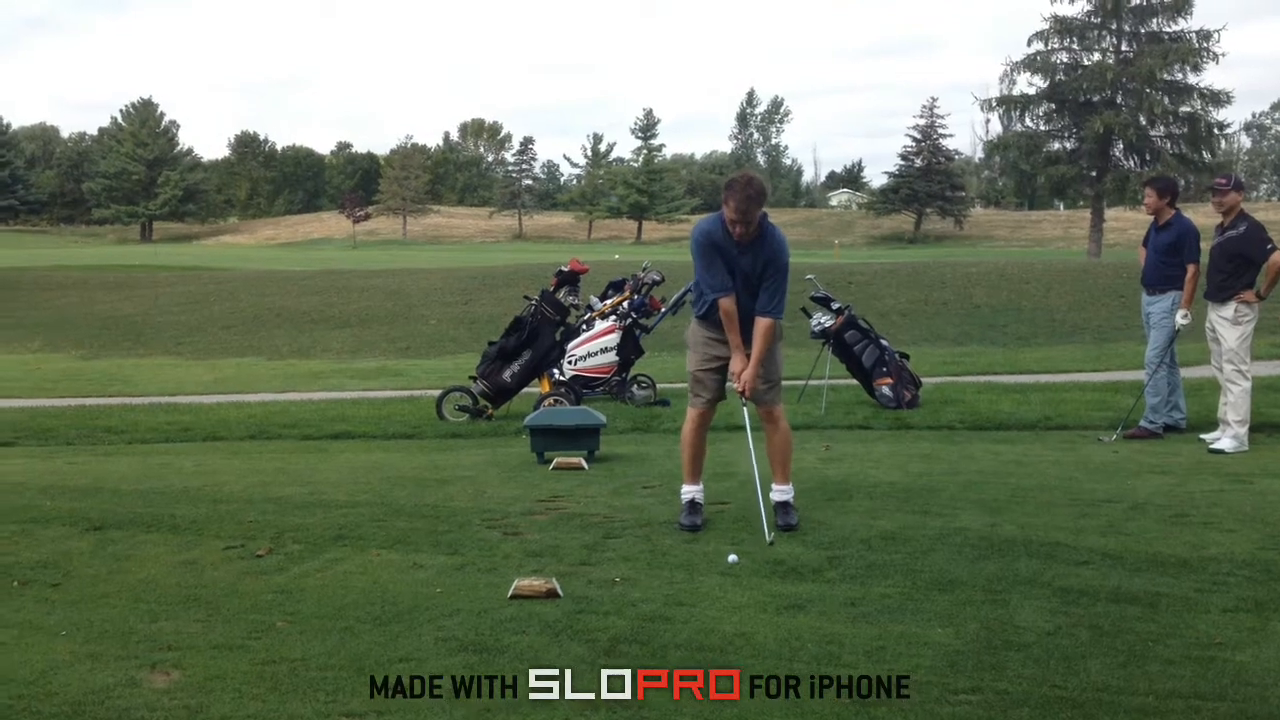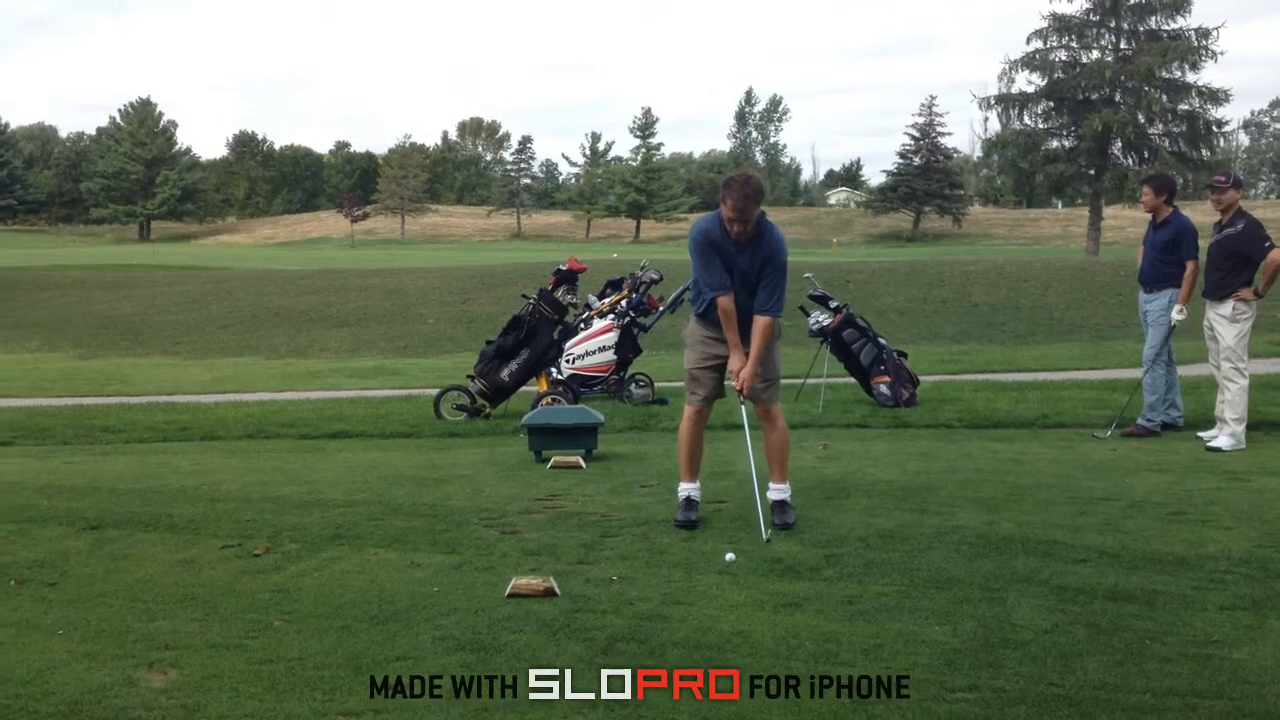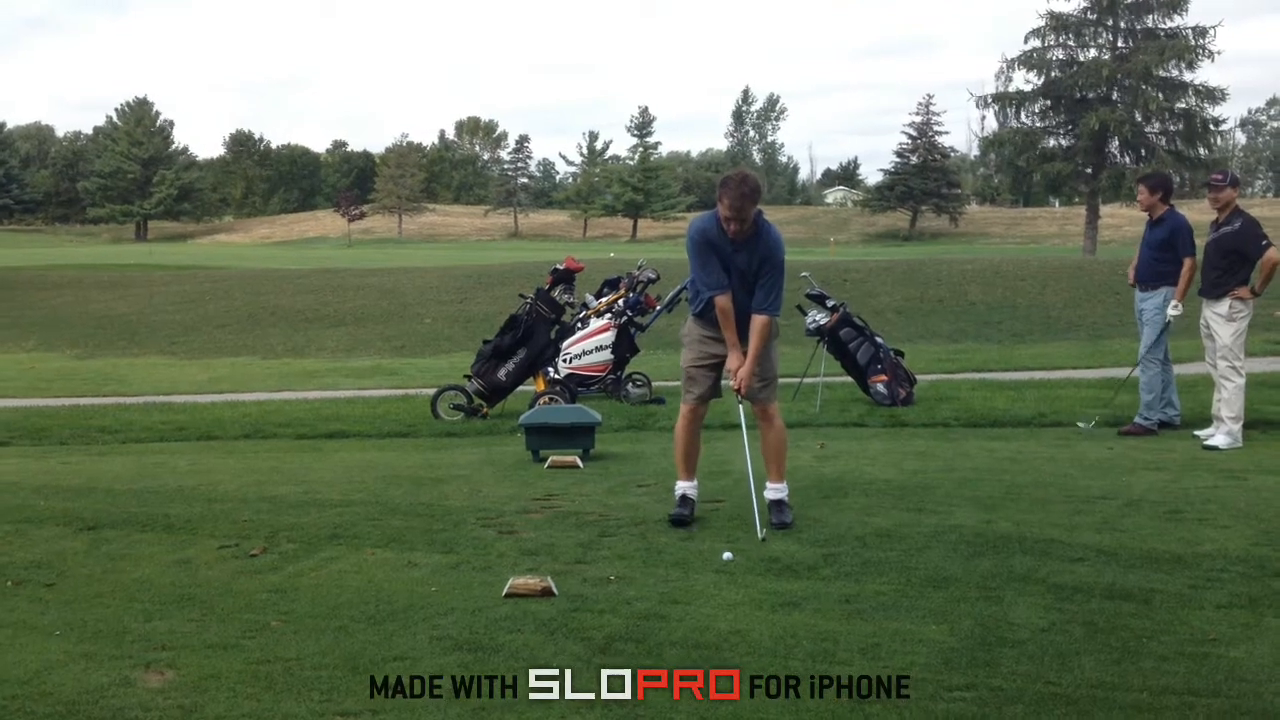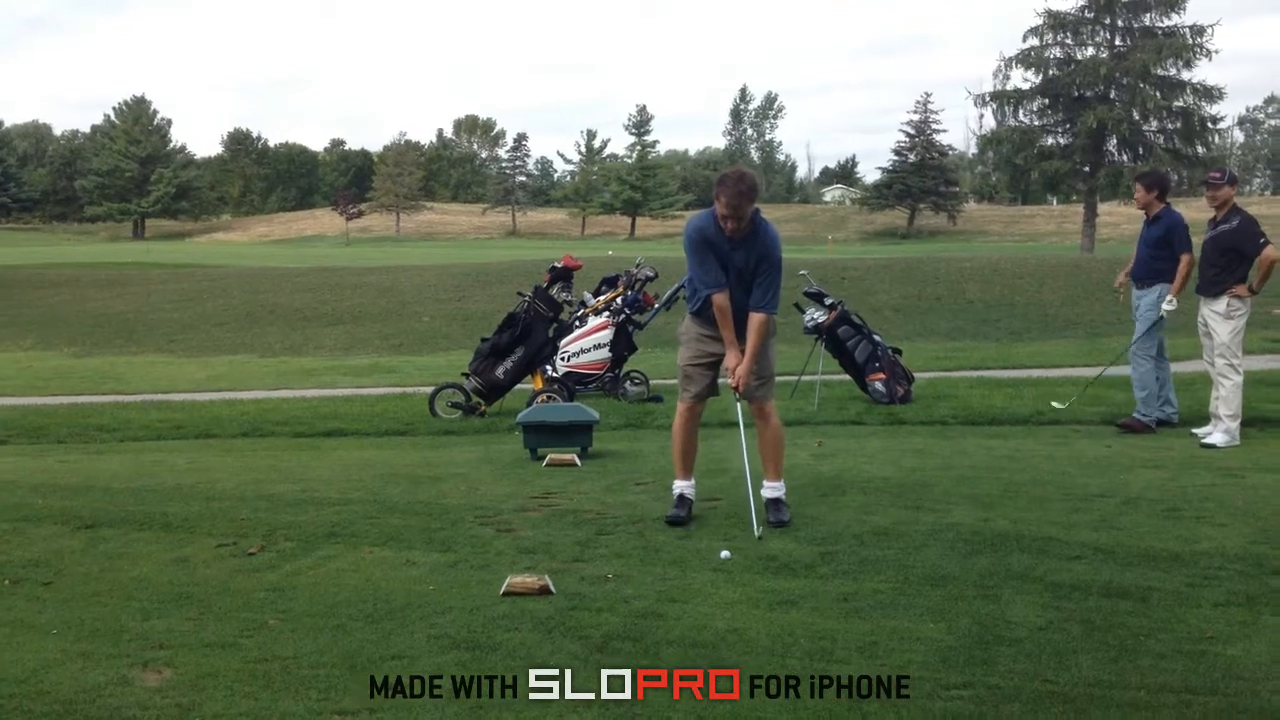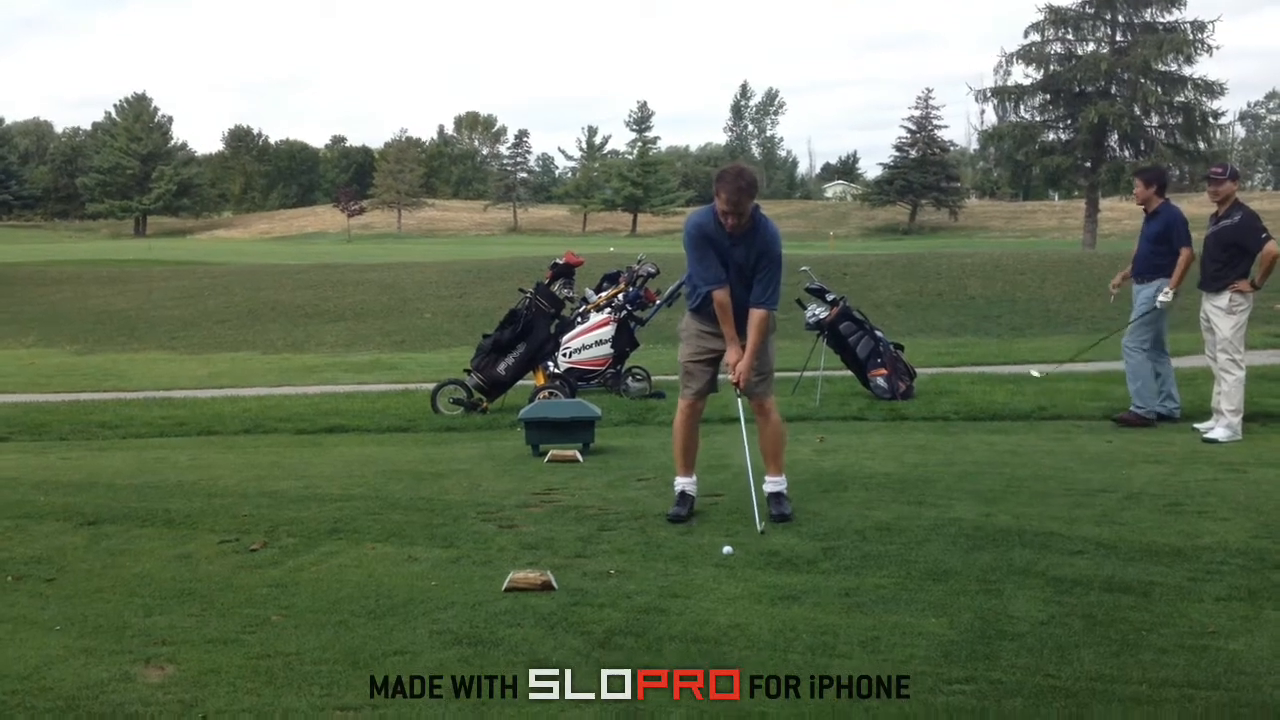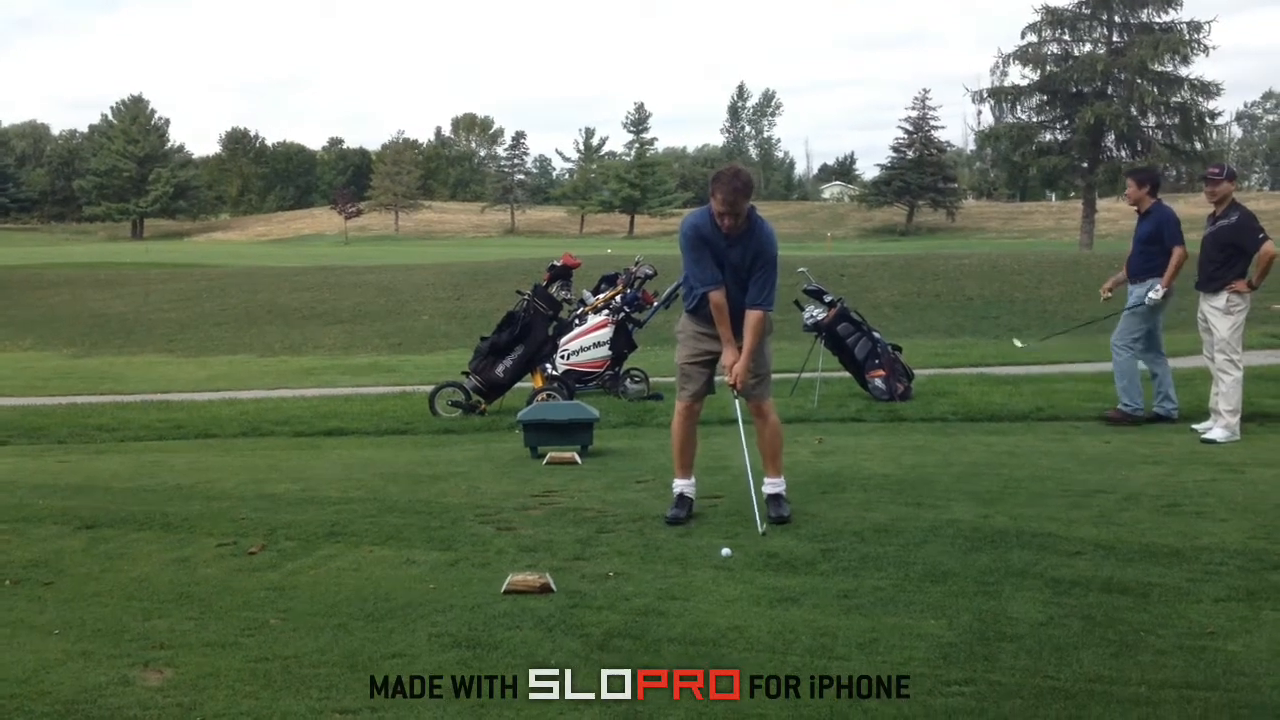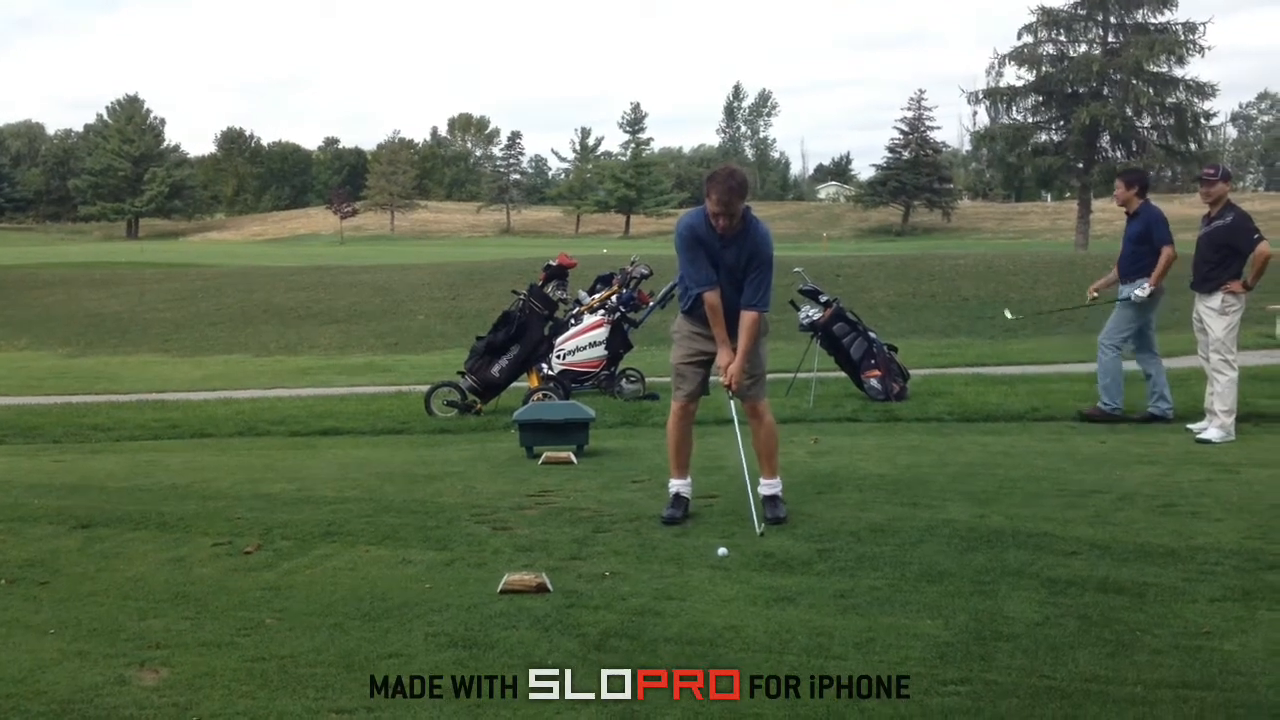
dt=0.1s
person 1, frame 1
left shoulder: (775, 244)
right shoulder: (705, 233)
left elbow: (768, 313)
right elbow: (723, 298)
left wrist: (753, 365)
right wrist: (735, 353)
left hip: (760, 330)
right hip: (711, 328)
left knee: (772, 411)
right knee: (699, 412)
left ankle: (782, 496)
right ankle: (691, 496)
person 1, frame 2
left shoulder: (773, 242)
right shoulder: (703, 232)
left elbow: (766, 311)
right elbow: (721, 296)
left wrist: (751, 364)
right wrist: (734, 351)
left hip: (758, 328)
right hip: (709, 327)
left knee: (770, 409)
right knee: (696, 409)
left ankle: (780, 494)
right ankle: (689, 494)
person 1, frame 3
left shoulder: (771, 241)
right shoulder: (700, 231)
left elbow: (764, 310)
right elbow: (719, 295)
left wrist: (749, 363)
right wrist: (732, 350)
left hip: (755, 327)
right hip: (707, 326)
left knee: (767, 409)
right knee: (691, 408)
left ankle: (777, 493)
right ankle: (686, 492)
person 1, frame 4
left shoulder: (768, 239)
right shoulder: (698, 229)
left elbow: (761, 308)
right elbow: (716, 294)
left wrist: (747, 362)
right wrist: (730, 349)
left hip: (753, 326)
right hip: (704, 325)
left knee: (764, 407)
right knee: (689, 406)
left ankle: (774, 492)
right ankle: (683, 490)
person 1, frame 5
left shoulder: (768, 235)
right shoulder: (697, 225)
left elbow: (762, 304)
right elbow: (716, 290)
left wrist: (748, 357)
right wrist: (730, 344)
left hip: (753, 322)
right hip: (704, 321)
left knee: (764, 403)
right knee: (689, 403)
left ankle: (775, 486)
right ankle: (684, 488)
person 1, frame 6
left shoulder: (764, 237)
right shoulder: (693, 227)
left elbow: (758, 306)
right elbow: (713, 291)
left wrist: (744, 357)
right wrist: (726, 347)
left hip: (749, 324)
right hip: (700, 323)
left knee: (762, 405)
right knee: (687, 406)
left ankle: (775, 488)
right ankle: (683, 490)
person 1, frame 7
left shoulder: (759, 237)
right shoulder: (688, 227)
left elbow: (753, 306)
right elbow: (708, 292)
left wrist: (739, 359)
right wrist: (721, 347)
left hip: (744, 324)
right hip: (695, 323)
left knee: (757, 406)
right knee: (682, 406)
left ankle: (771, 489)
right ankle: (679, 489)
person 2, frame 1
left shoulder: (1248, 228)
right shoulder: (1220, 228)
left hip: (1236, 310)
right hip: (1215, 308)
left knee: (1236, 372)
right knee: (1222, 373)
left ankle: (1237, 436)
right ankle: (1225, 428)
person 2, frame 2
left shoulder: (1247, 226)
right shoulder: (1218, 226)
left hip: (1234, 308)
right hip: (1213, 306)
left knee: (1233, 370)
right knee: (1220, 370)
left ankle: (1234, 434)
right ankle: (1223, 426)
person 2, frame 3
left shoulder: (1244, 224)
right shoulder: (1215, 225)
left wrist: (1255, 291)
left hip: (1230, 306)
right hip: (1209, 305)
left knee: (1230, 369)
right knee: (1217, 369)
left ankle: (1231, 432)
right ankle: (1219, 425)
person 2, frame 4
left shoulder: (1242, 222)
right shoulder: (1213, 222)
left elbow: (1270, 255)
left wrist: (1253, 288)
left hip: (1228, 304)
right hip: (1207, 302)
left knee: (1227, 366)
right knee: (1214, 366)
left ankle: (1229, 430)
right ankle: (1217, 422)
person 2, frame 5
left shoulder: (1243, 217)
right shoulder: (1215, 218)
left wrist: (1255, 284)
left hip: (1230, 300)
right hip: (1209, 298)
left knee: (1229, 361)
right knee: (1216, 361)
left ankle: (1231, 425)
right ankle: (1219, 417)
person 2, frame 6
left shoulder: (1241, 217)
right shoulder: (1212, 218)
left elbow: (1269, 251)
left wrist: (1252, 284)
left hip: (1228, 300)
right hip: (1206, 298)
left knee: (1227, 362)
right knee: (1214, 362)
left ankle: (1229, 426)
right ankle: (1217, 418)
person 2, frame 7
left shoulder: (1235, 218)
right shoulder: (1207, 219)
left elbow: (1264, 251)
left wrist: (1247, 284)
left hip: (1223, 300)
right hip: (1202, 299)
left knee: (1222, 362)
right knee: (1209, 362)
left ankle: (1223, 425)
right ankle: (1212, 418)
person 3, frame 1
left shoulder: (1185, 228)
right shoulder: (1155, 225)
left elbow: (1193, 271)
left wrist: (1184, 309)
left hip: (1168, 300)
right hip: (1148, 297)
left knee: (1155, 360)
right knee: (1165, 360)
left ankle: (1152, 423)
right ankle: (1174, 418)
person 3, frame 2
left shoulder: (1182, 225)
right shoulder: (1154, 223)
left elbow: (1191, 267)
left wrist: (1181, 305)
right wrist: (1141, 266)
left hip: (1165, 298)
right hip: (1146, 296)
left knee: (1153, 358)
right knee: (1162, 358)
left ankle: (1150, 422)
right ankle: (1172, 416)
person 3, frame 3
left shoulder: (1177, 223)
right shoulder: (1152, 222)
left elbow: (1189, 264)
left wrist: (1177, 301)
right wrist: (1134, 268)
left hip: (1161, 296)
right hip: (1142, 294)
left knee: (1149, 356)
right knee: (1158, 357)
left ankle: (1147, 420)
right ankle: (1168, 414)
person 3, frame 4
left shoulder: (1173, 221)
right shoulder: (1150, 220)
left elbow: (1187, 260)
left wrist: (1173, 296)
right wrist: (1126, 272)
left hip: (1158, 293)
right hip: (1141, 292)
left knee: (1141, 352)
right knee: (1155, 355)
left ankle: (1145, 416)
right ankle: (1166, 412)
person 3, frame 5
left shoulder: (1172, 215)
right shoulder: (1150, 215)
left elbow: (1187, 254)
left wrist: (1170, 289)
right wrist: (1123, 275)
left hip: (1157, 288)
right hip: (1142, 287)
left knee: (1133, 344)
right knee: (1156, 349)
left ankle: (1142, 409)
right ankle: (1168, 407)
person 3, frame 6
left shoulder: (1164, 215)
right shoulder: (1144, 217)
left elbow: (1179, 253)
left wrist: (1162, 286)
right wrist: (1113, 281)
left hip: (1151, 289)
right hip: (1139, 288)
left knee: (1121, 342)
right knee: (1152, 350)
left ankle: (1130, 407)
right ankle: (1166, 408)
person 3, frame 7
left shoulder: (1152, 215)
right shoulder: (1134, 217)
left elbow: (1169, 253)
left wrist: (1150, 284)
right wrist: (1101, 284)
left hip: (1141, 290)
right hip: (1132, 289)
left knee: (1109, 342)
right knee: (1146, 350)
left ankle: (1110, 406)
right ankle: (1161, 408)
